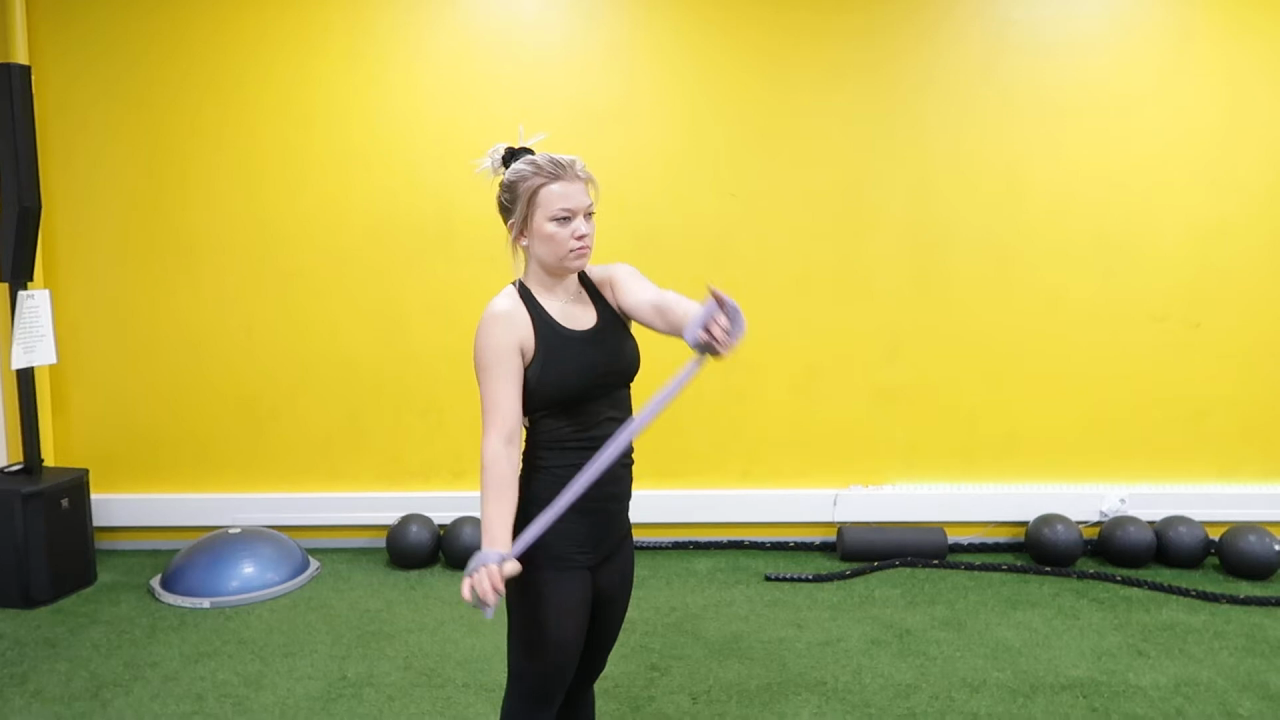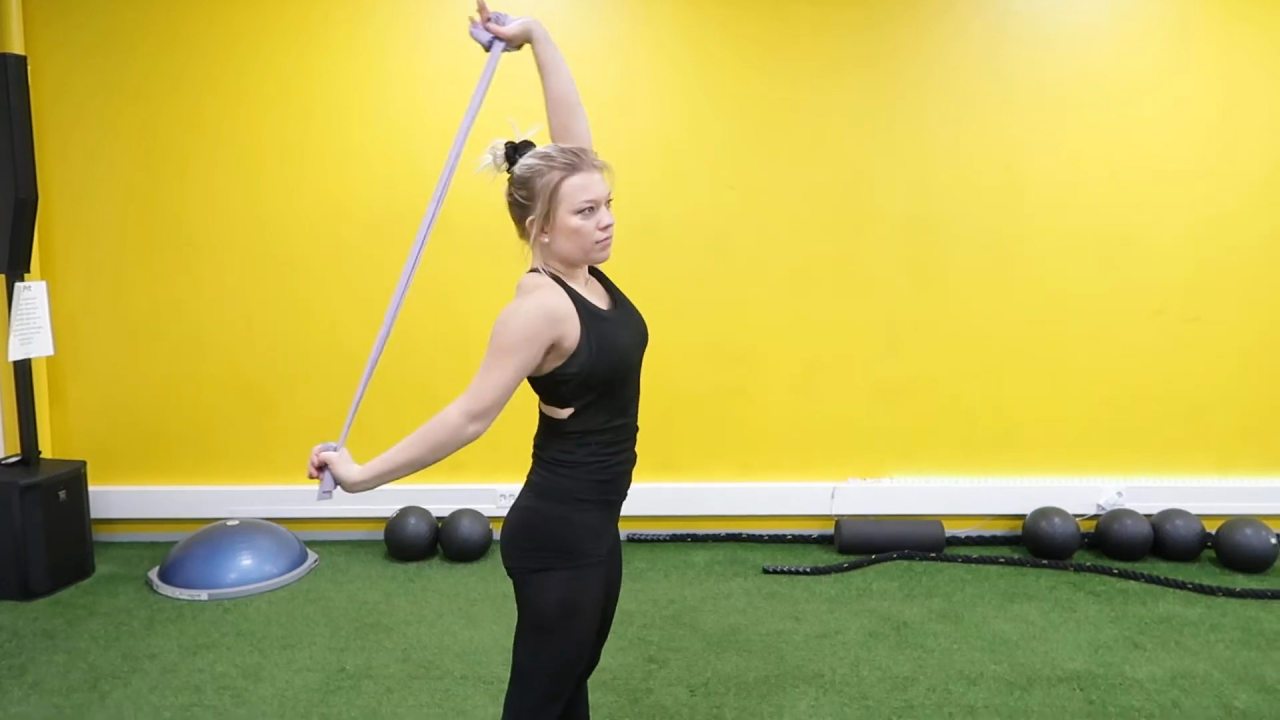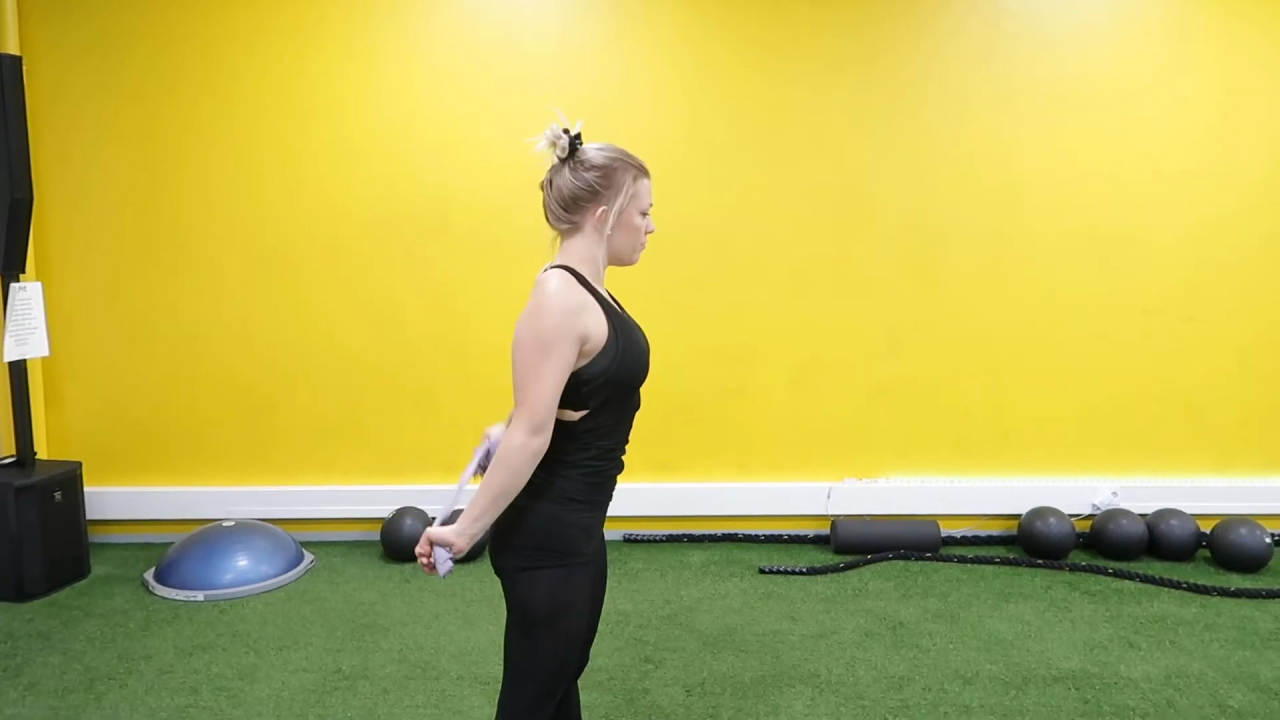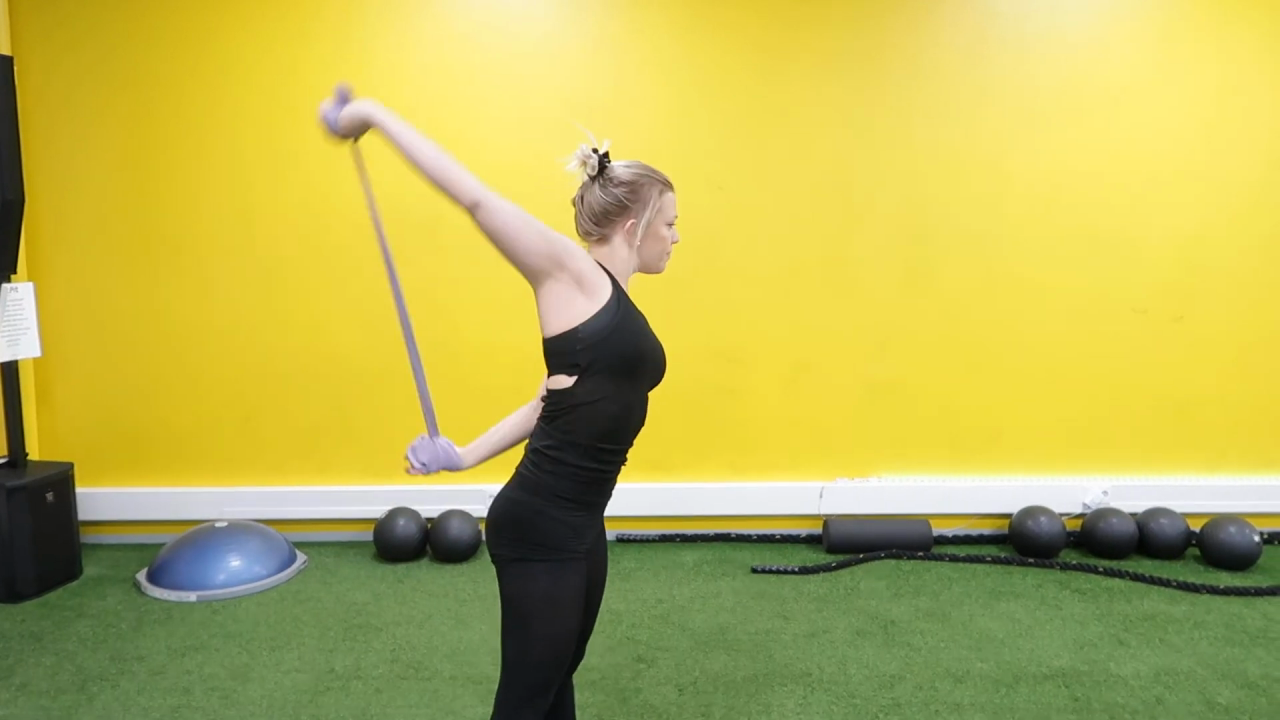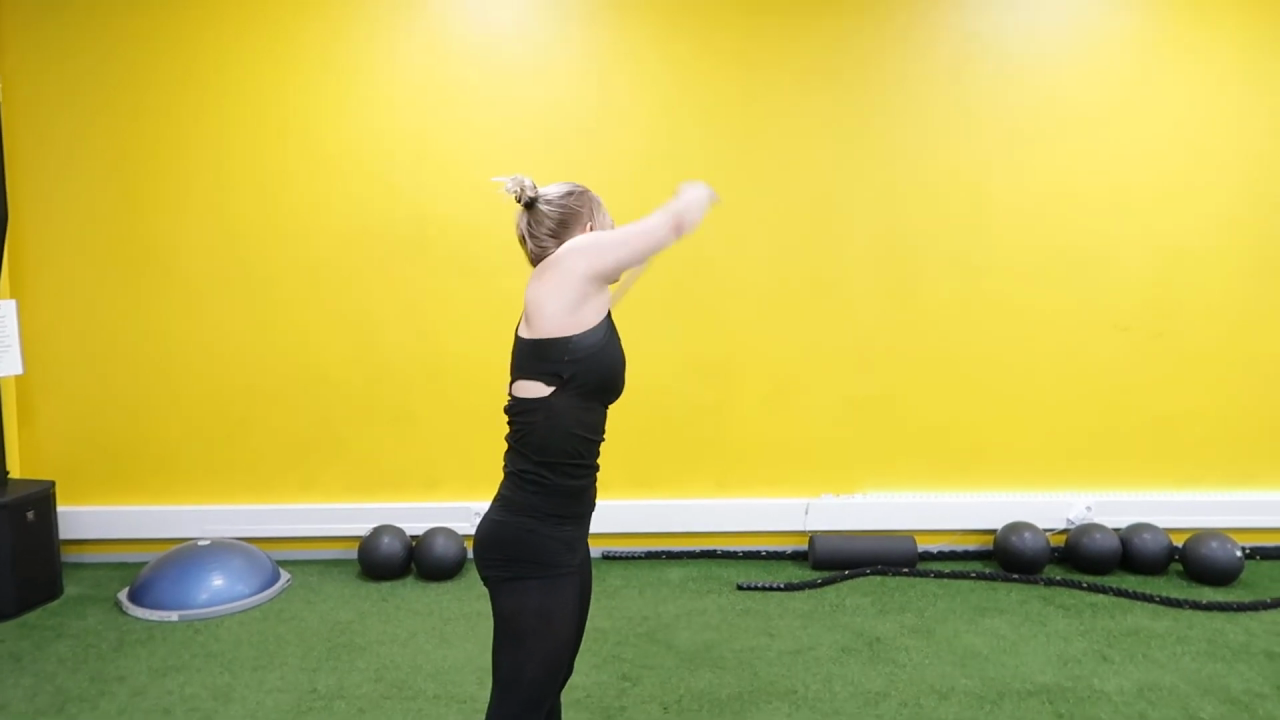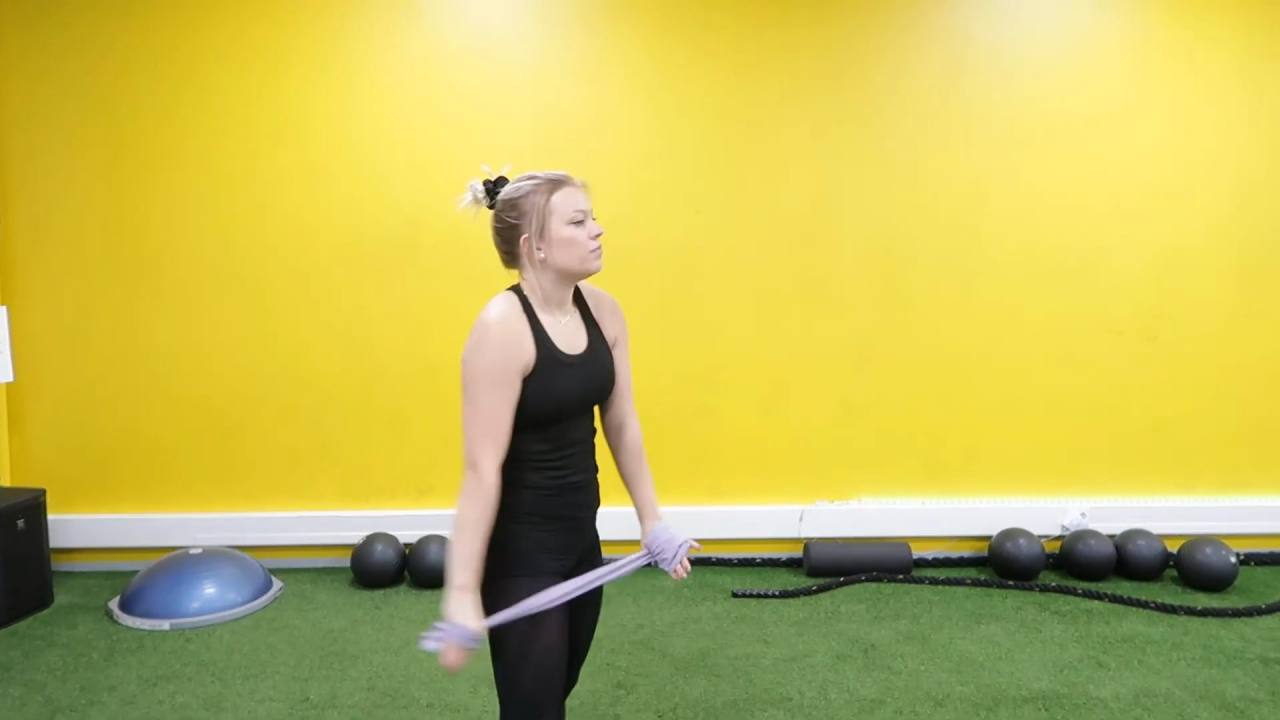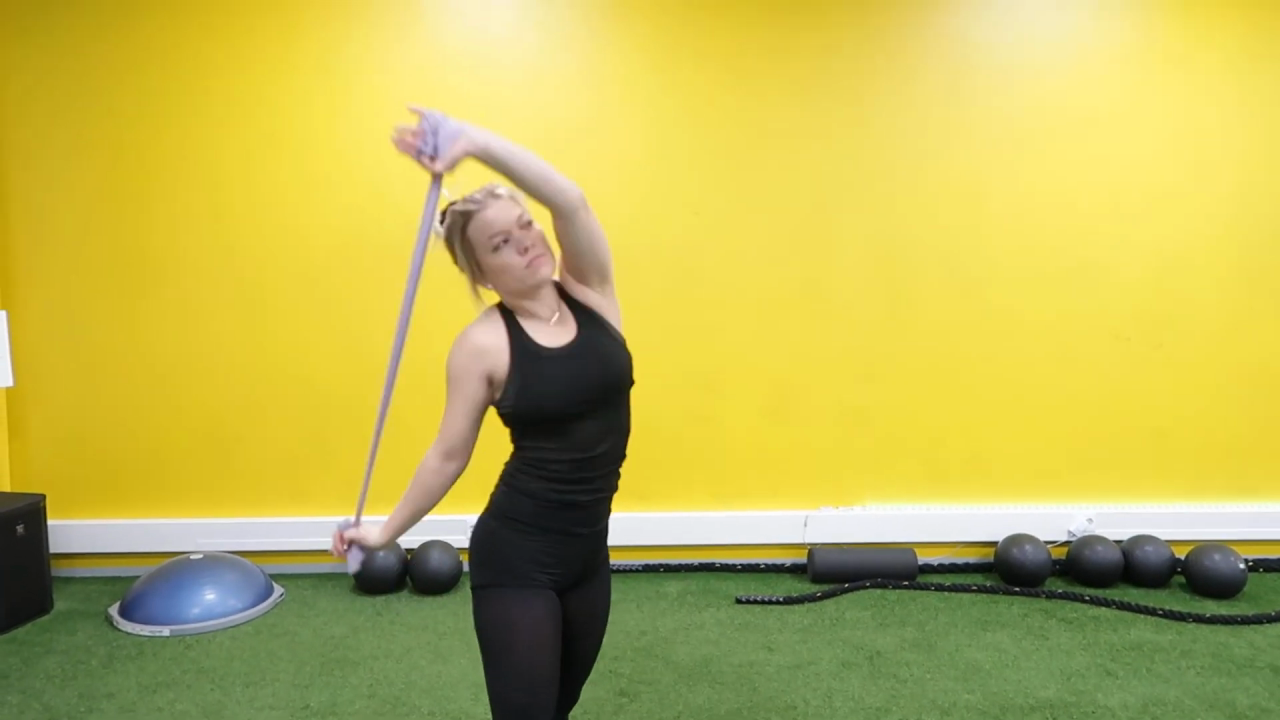
dt=0.7s
person 1, frame 1
left shoulder: (614, 283)
right shoulder: (508, 317)
left elbow: (665, 307)
right elbow: (501, 440)
left wrist: (704, 323)
right wrist: (495, 549)
left hip: (610, 528)
right hip: (550, 537)
person 1, frame 2
left shoulder: (586, 274)
right shoulder: (541, 307)
left elbow: (569, 131)
right elbow: (471, 416)
right wrist: (367, 475)
left hip: (587, 527)
right hip: (558, 533)
person 1, frame 3
left shoulder: (580, 288)
right shoulder: (561, 299)
right elbow: (532, 434)
left wrist: (505, 429)
right wrist: (466, 531)
left hip: (575, 526)
right hip: (548, 534)
person 1, frame 4
left shoulder: (618, 309)
right shoulder: (573, 274)
right elbow: (478, 199)
left wrist: (469, 453)
right wrist: (378, 118)
left hip: (578, 523)
right hip: (539, 526)
person 1, frame 5
left shoulder: (565, 309)
right shoulder: (567, 267)
right elbow: (670, 221)
right wrist: (697, 195)
left hip: (555, 539)
right hip: (530, 547)
person 1, frame 6
left shoulder: (602, 312)
right shoulder: (501, 330)
left elbow: (622, 425)
right elbow: (482, 469)
left wrist: (653, 523)
right wrist: (461, 593)
left hip: (580, 538)
right hip: (519, 547)
person 1, frame 7
left shoulder: (590, 288)
right shoulder: (483, 345)
left elbow: (569, 202)
right elbow: (448, 457)
left wrist: (476, 143)
right wrist: (387, 527)
left hip: (586, 553)
right hip: (515, 558)
